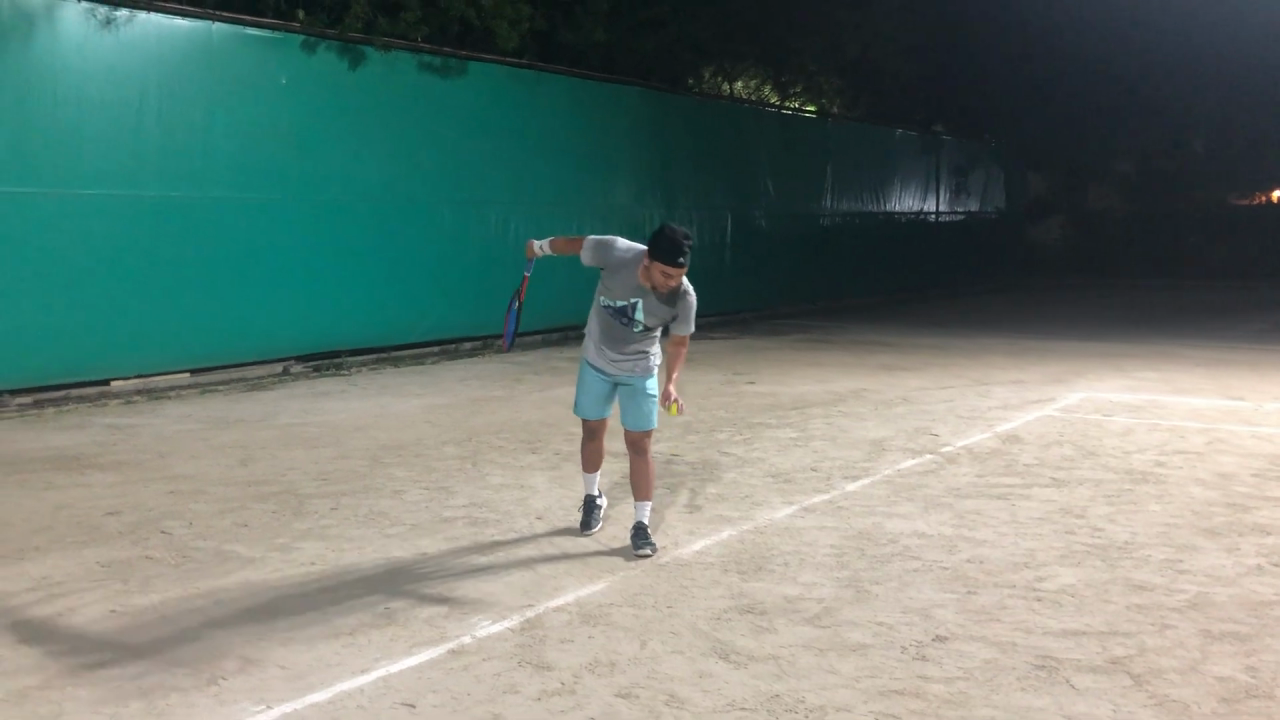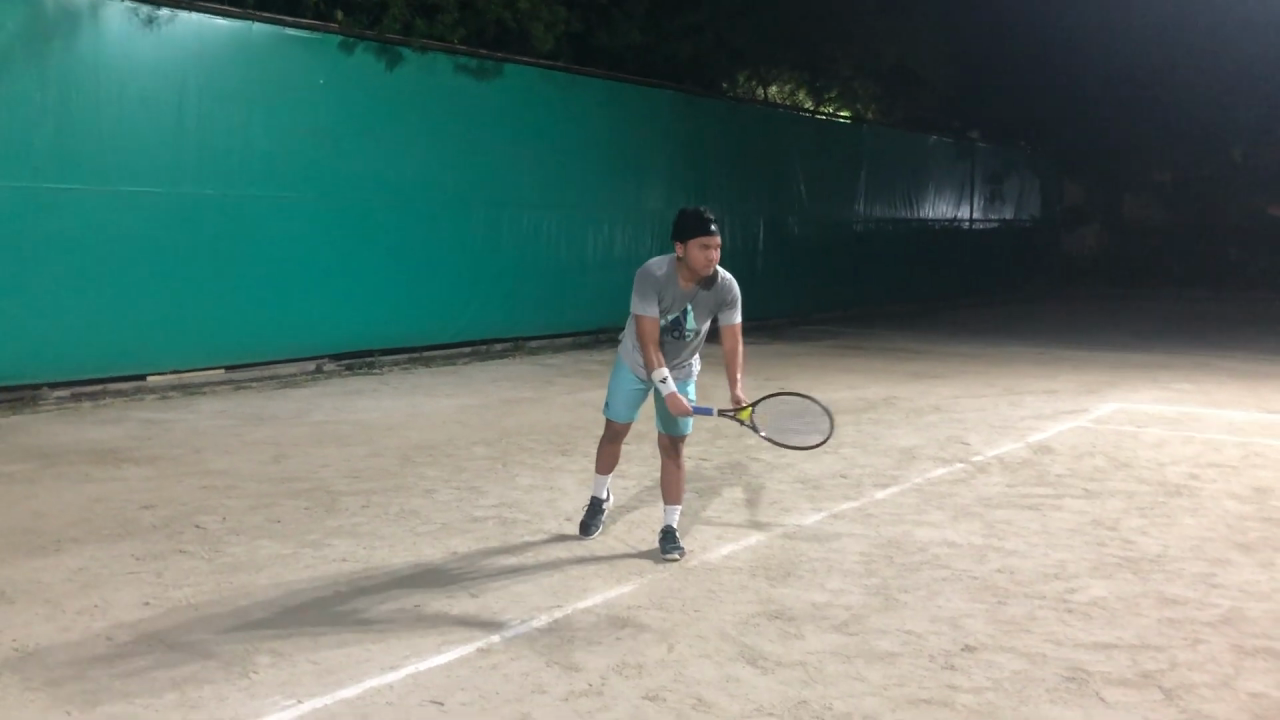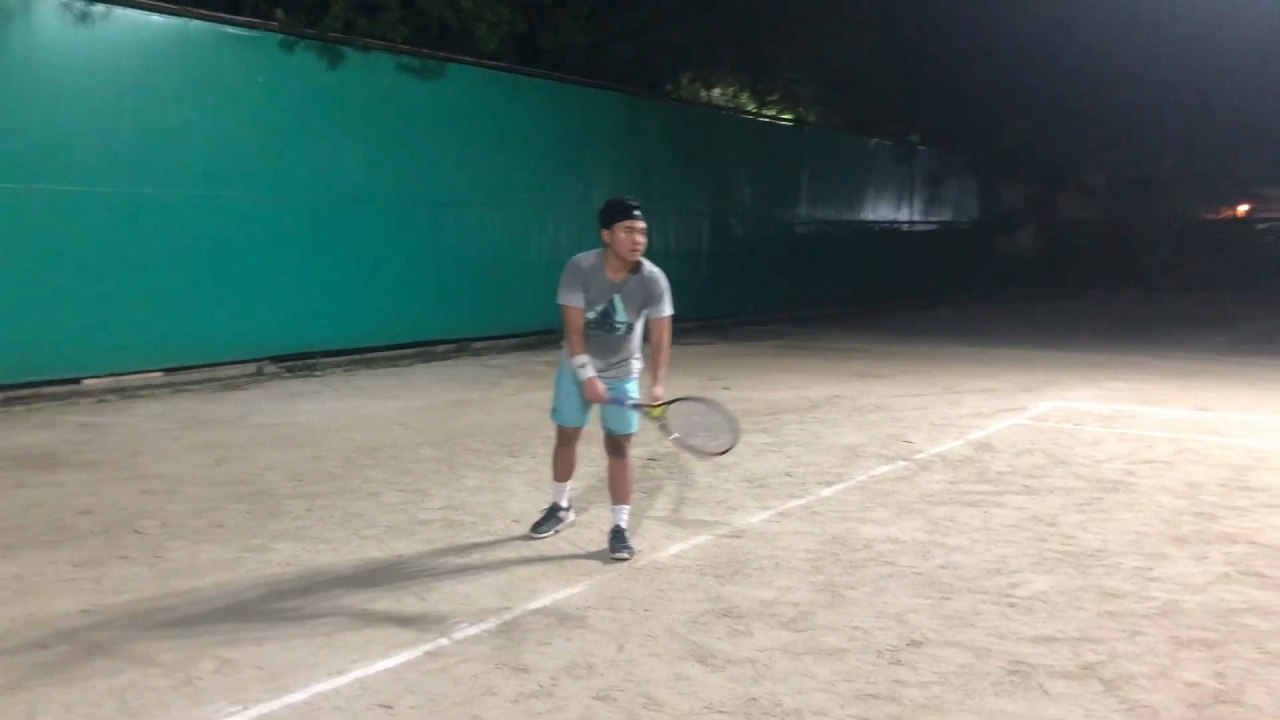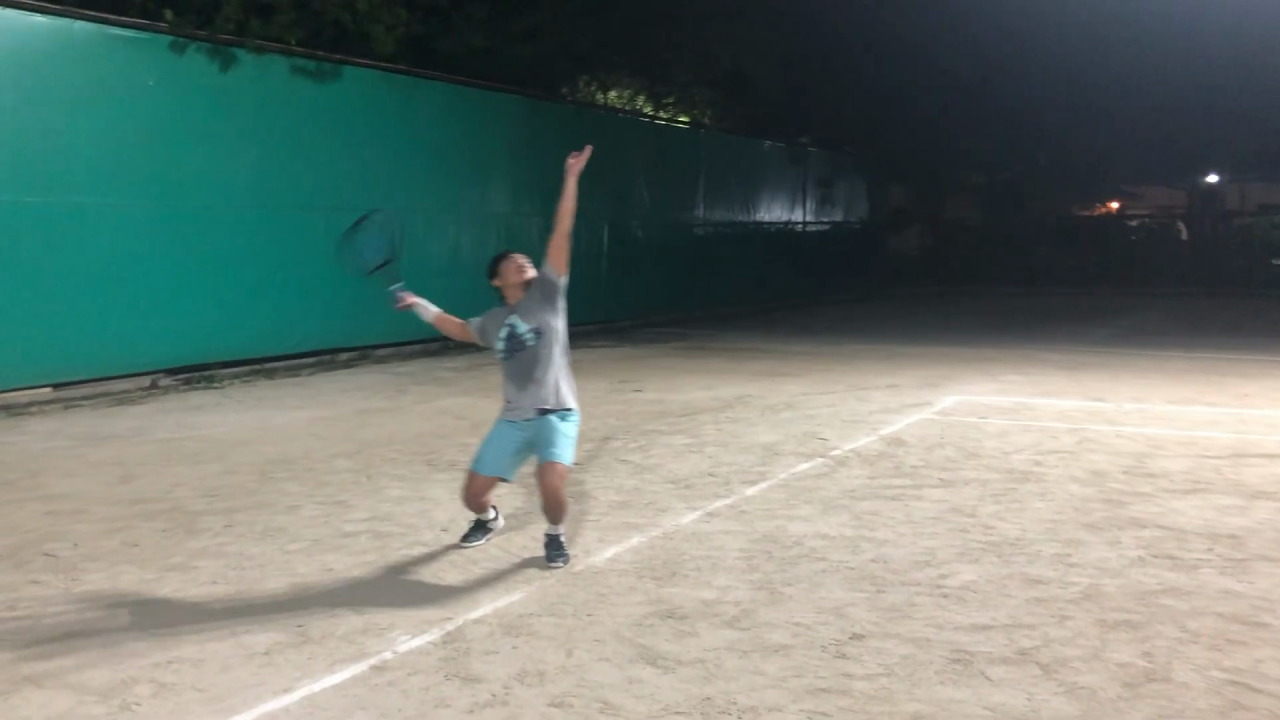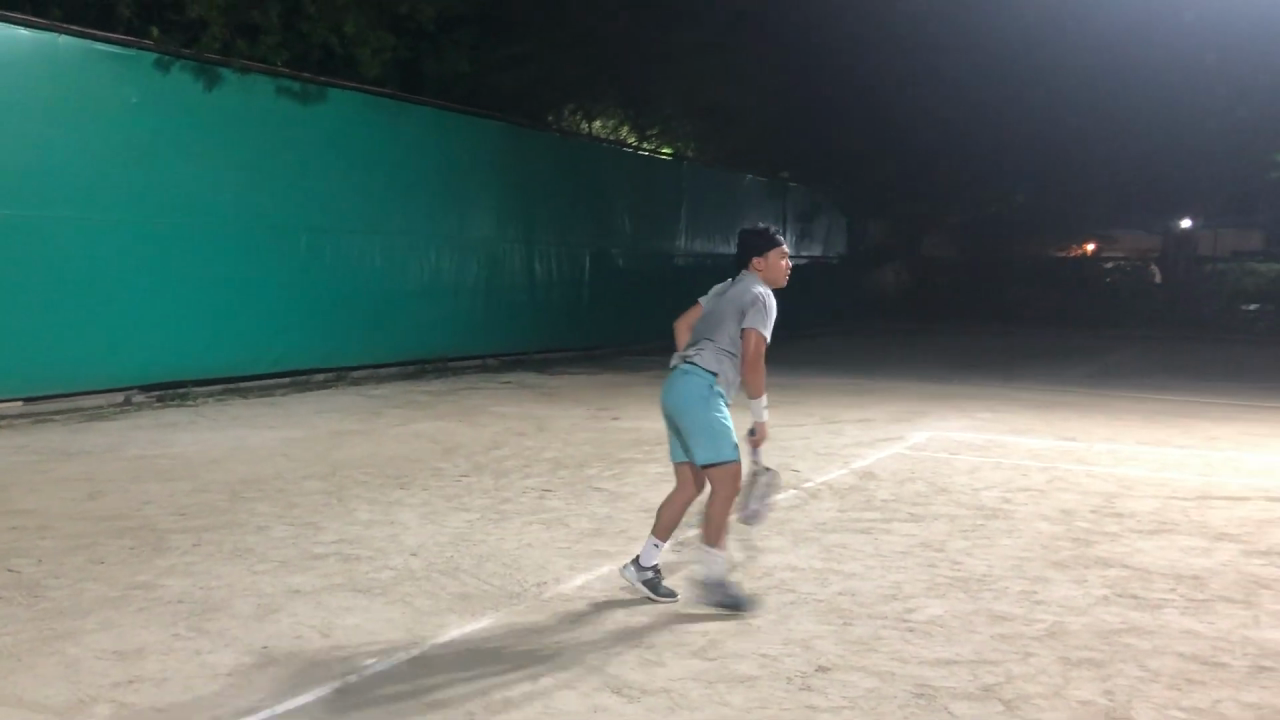
dt=1s
person 1, frame 1
left shoulder: (684, 298)
right shoulder: (615, 253)
left elbow: (679, 343)
right elbow: (576, 244)
left wrist: (671, 383)
right wrist: (541, 247)
left hip: (640, 369)
right hip: (596, 359)
left knee: (639, 443)
right knee: (592, 430)
left ankle: (641, 524)
right ankle: (593, 498)
person 1, frame 2
left shoulder: (725, 287)
right shoulder: (651, 275)
left elbow: (732, 341)
right elbow: (649, 343)
left wrist: (735, 387)
right wrist: (667, 392)
left hip: (681, 372)
right hip: (635, 364)
left knee: (672, 448)
right knee: (614, 432)
left ankle: (670, 528)
right ankle: (600, 498)
person 1, frame 3
left shoulder: (652, 280)
right shoulder: (579, 268)
left elbow: (660, 336)
right elbow: (574, 330)
left wrist: (657, 383)
right wrist: (587, 377)
left hip: (622, 373)
right hip: (578, 368)
left knee: (618, 447)
right knee: (566, 437)
left ankle: (619, 528)
right ankle: (560, 506)
person 1, frame 4
left shoulder: (547, 294)
right shoulder: (496, 320)
left elbow: (562, 233)
right elbow: (461, 329)
left wrist: (571, 177)
right wrist: (420, 305)
left hip: (556, 415)
right hip: (515, 421)
left knee: (551, 482)
right knee: (474, 491)
left ankle: (554, 535)
right ankle: (489, 517)
person 1, frame 5
left shoulder: (728, 288)
right shoulder: (759, 295)
left elbow: (683, 324)
right elbow: (753, 358)
right wrist: (760, 415)
left hip: (681, 385)
right hip: (700, 389)
left knee: (691, 484)
right knee: (728, 482)
left ankle: (644, 564)
right ankle: (713, 579)
